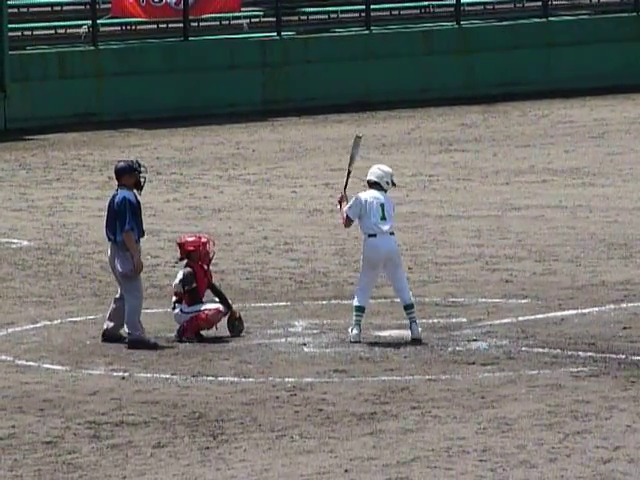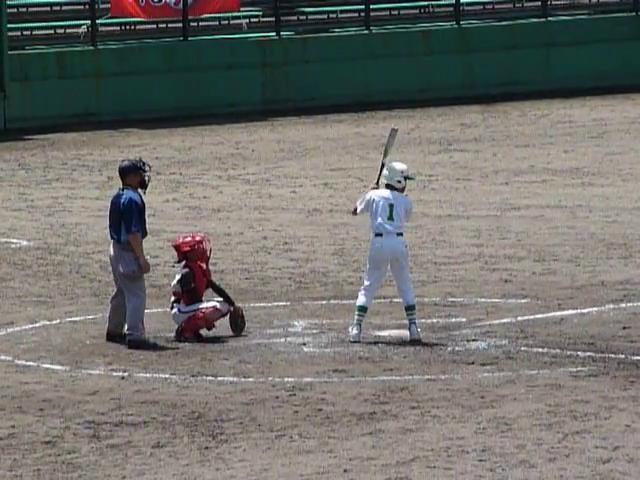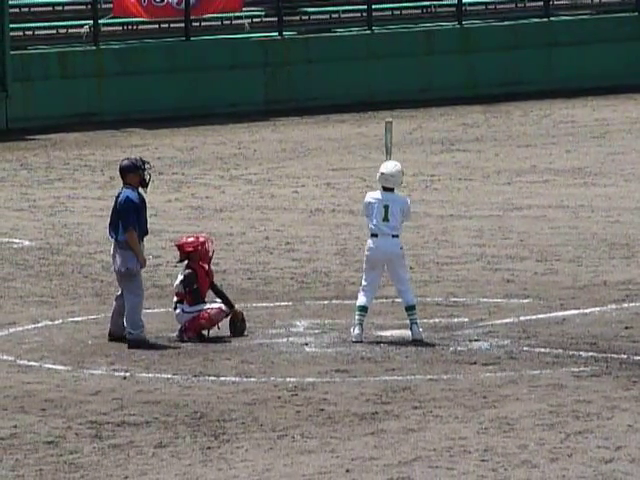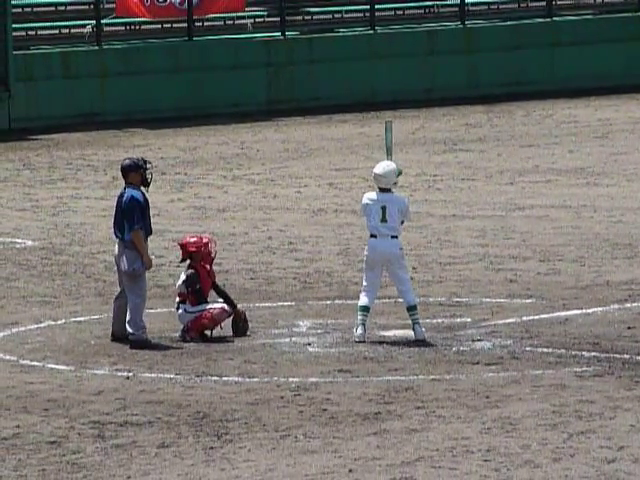
dt=0.3s
person 1, frame 1
left shoulder: (116, 197)
right shoulder: (127, 198)
right elbow: (127, 230)
right wrist: (136, 256)
left hip: (117, 250)
right hip: (125, 251)
left knee: (124, 293)
right knee: (134, 294)
left ankle: (111, 330)
right ankle: (135, 336)
person 1, frame 2
left shoulder: (118, 196)
right shoulder: (132, 198)
right elbow: (133, 232)
right wrist: (142, 257)
left hip: (117, 249)
right hip: (127, 251)
left knee: (122, 293)
right knee: (136, 294)
left ankle: (114, 330)
right ankle: (135, 336)
person 1, frame 3
left shoulder: (124, 195)
right shoulder: (130, 197)
right elbow: (130, 230)
right wrist: (140, 254)
left hip: (121, 249)
right hip: (127, 251)
left knee: (125, 292)
right knee: (134, 294)
left ankle: (117, 330)
right ankle: (135, 335)
person 1, frame 4
left shoulder: (124, 195)
right shoulder: (135, 197)
right elbow: (136, 229)
right wrist: (145, 254)
left hip: (123, 248)
right hip: (133, 250)
left knee: (125, 293)
right knee: (137, 294)
left ankle: (119, 331)
right ankle: (136, 335)
person 2, frame 1
left shoulder: (361, 197)
right shoulder: (388, 200)
left elbow: (347, 223)
left wrist: (343, 204)
left hip: (372, 244)
right hip: (391, 244)
left knee: (362, 289)
right knee: (402, 287)
left ankle: (355, 330)
right ankle: (414, 328)
person 2, frame 2
left shoulder: (373, 195)
right shoulder: (406, 201)
left elbow: (355, 211)
left hip: (379, 244)
right hip: (398, 244)
left knee: (368, 288)
right knee: (406, 288)
left ankle: (356, 329)
right ankle: (413, 329)
person 2, frame 3
left shoulder: (370, 197)
right shoulder: (404, 201)
left hip: (374, 244)
right hip: (394, 245)
left knee: (367, 289)
right knee: (404, 288)
left ankle: (357, 329)
right ankle: (415, 329)
person 2, frame 4
left shoulder: (367, 198)
right shoulder: (401, 201)
left hip: (373, 245)
right hip: (394, 246)
left knee: (368, 289)
right knee: (405, 288)
left ankle: (360, 329)
right ankle: (417, 329)
person 3, frame 1
left shoulder: (201, 268)
right shoulder: (188, 271)
left elbow: (215, 289)
right elbow: (194, 298)
left wrist: (231, 309)
right wrist: (208, 316)
left hip: (194, 307)
right hip: (183, 312)
left knee: (225, 306)
right knee: (217, 310)
left ankle: (193, 328)
right ankle: (185, 330)
person 3, frame 2
left shoulder: (200, 268)
right shoulder: (186, 272)
left elbow: (215, 287)
right elbow: (193, 297)
left wrist: (233, 305)
right wrist: (207, 319)
left hip: (192, 308)
right hip: (181, 312)
left knee: (225, 306)
right knee: (214, 308)
left ankle: (192, 328)
right ankle: (184, 330)
person 3, frame 3
left shoulder: (202, 268)
right shoulder: (189, 272)
left elbow: (216, 289)
right elbow: (196, 298)
left wrist: (233, 308)
right wrist: (209, 316)
left hip: (195, 307)
right hip: (184, 312)
left knee: (227, 307)
right knee: (219, 310)
left ankle: (194, 329)
right ankle: (187, 330)
person 3, frame 4
left shoulder: (204, 268)
right shoulder: (192, 272)
left elbow: (218, 289)
right elbow: (199, 298)
left wrist: (235, 308)
right wrist: (212, 315)
left hip: (197, 308)
right hip: (186, 312)
left knee: (229, 307)
right knee: (222, 310)
left ankle: (197, 329)
right ankle: (189, 329)
